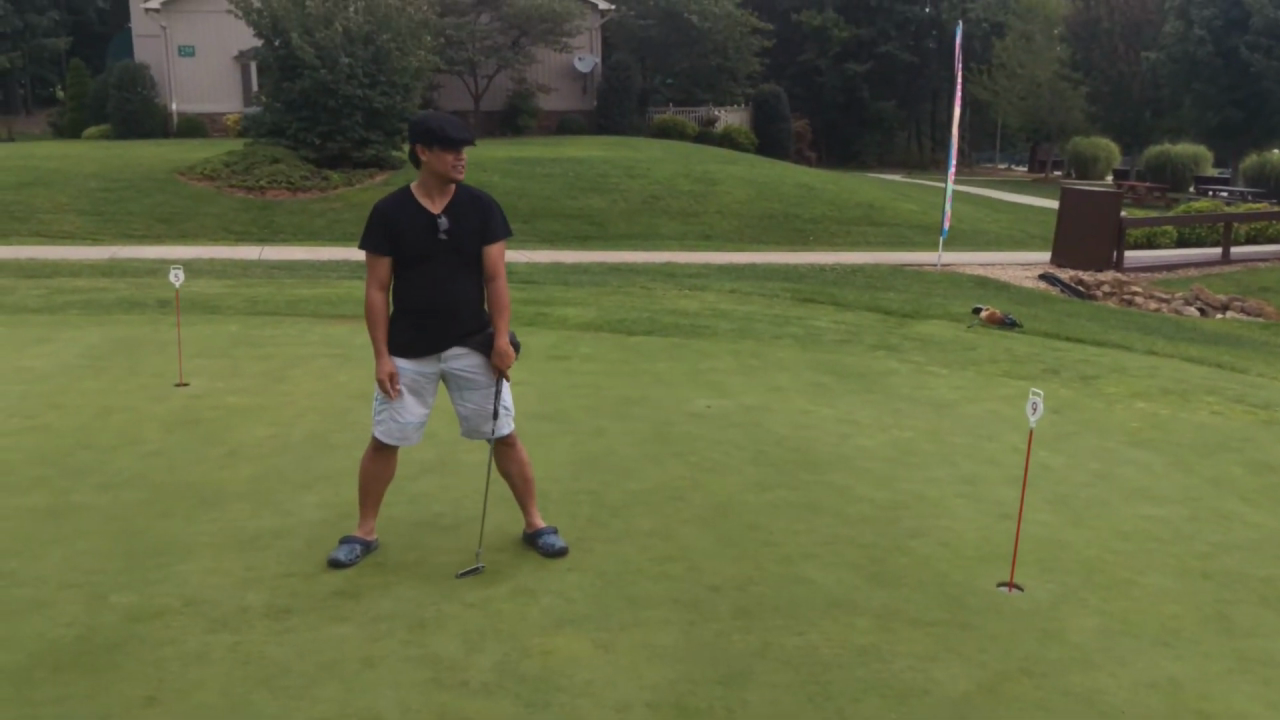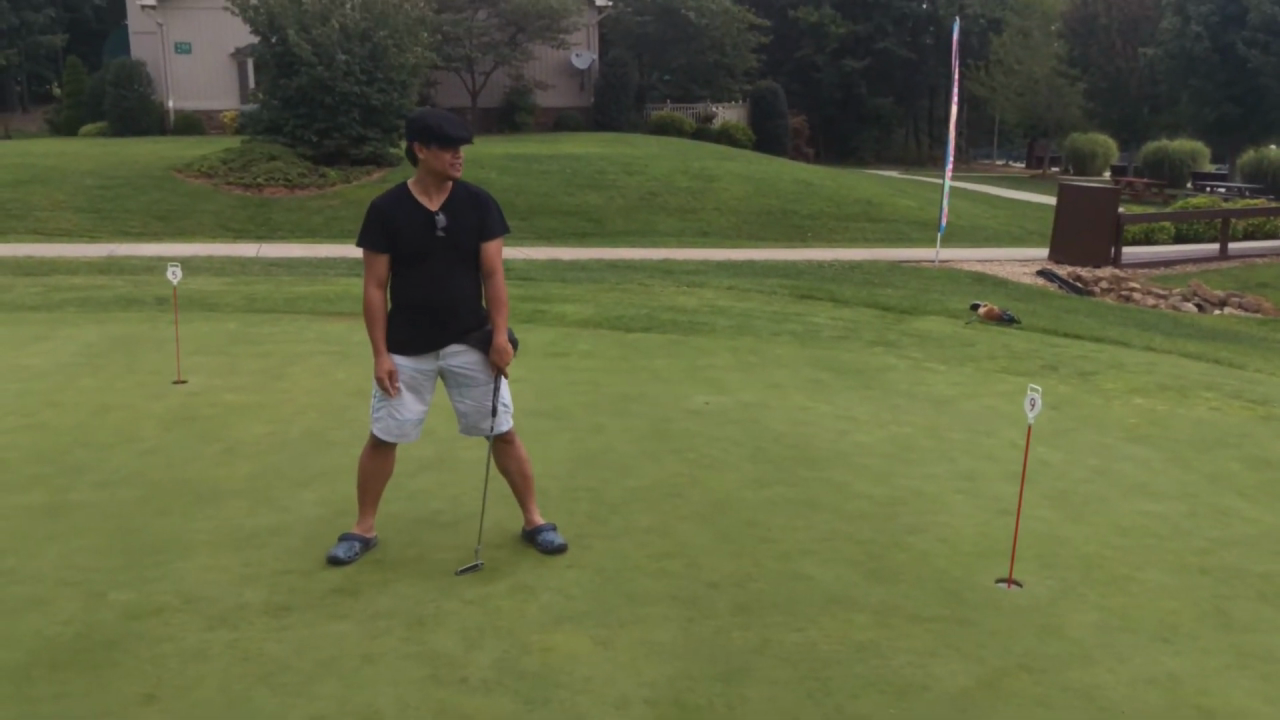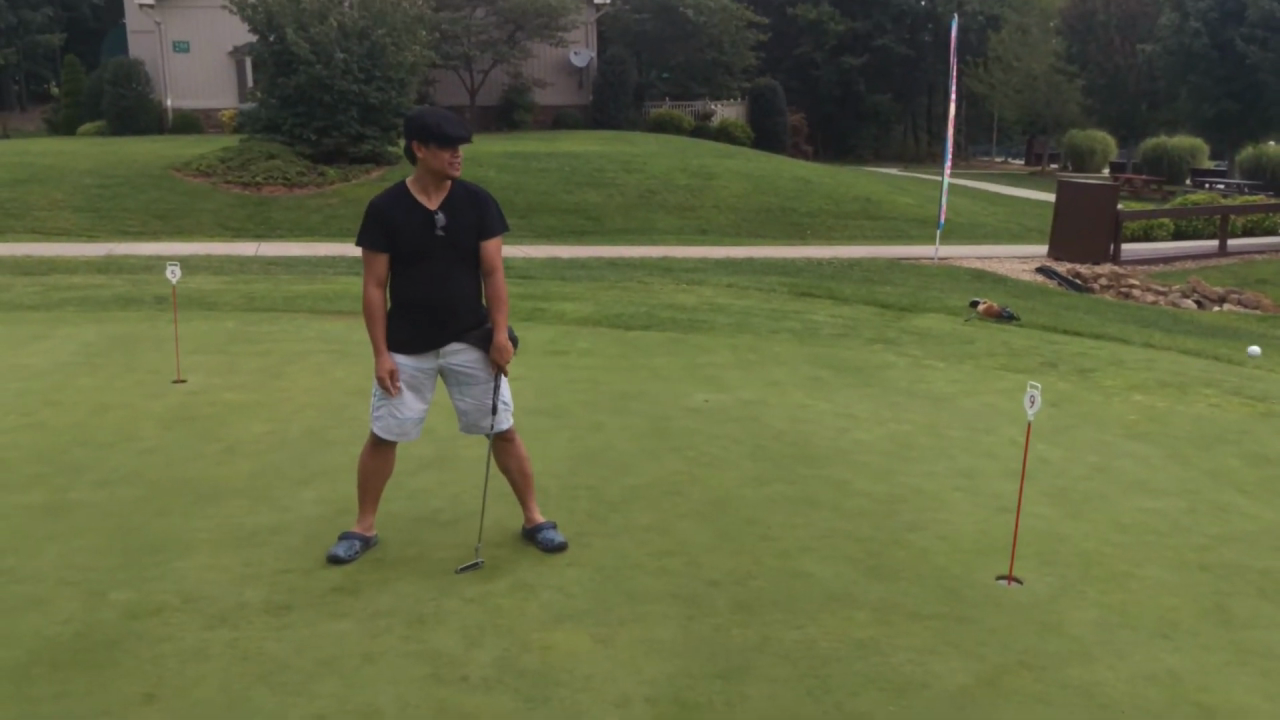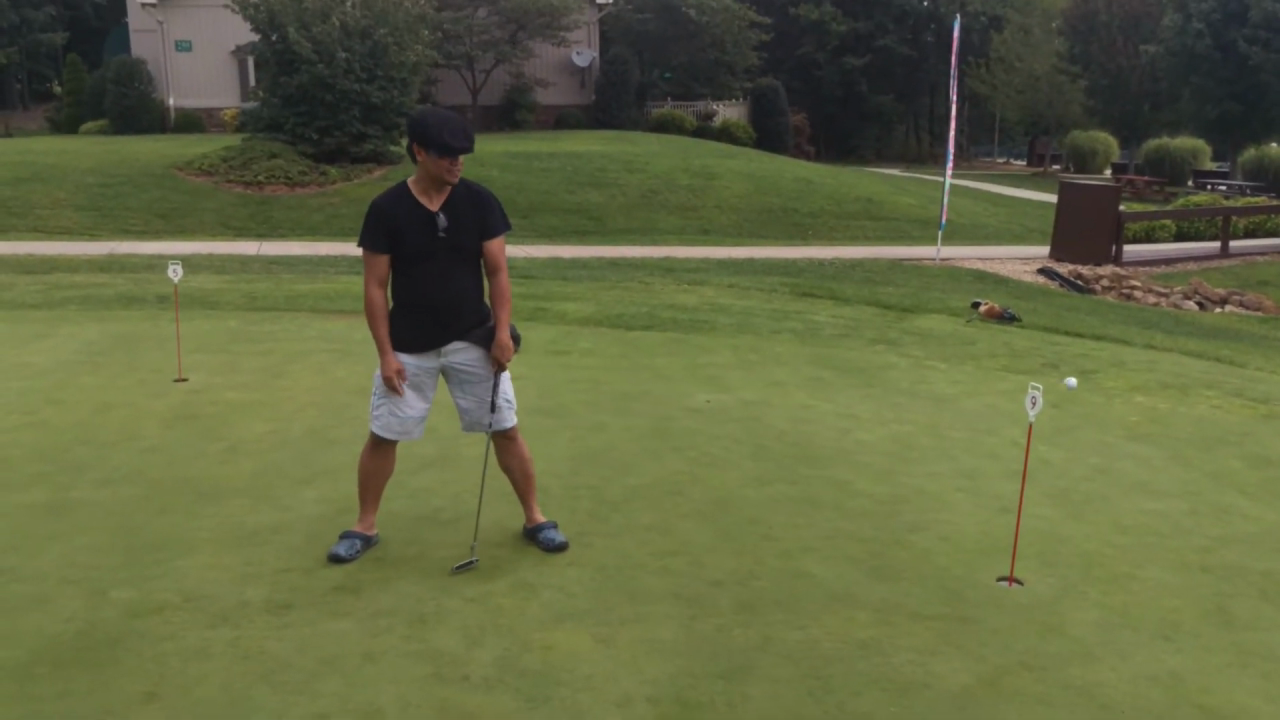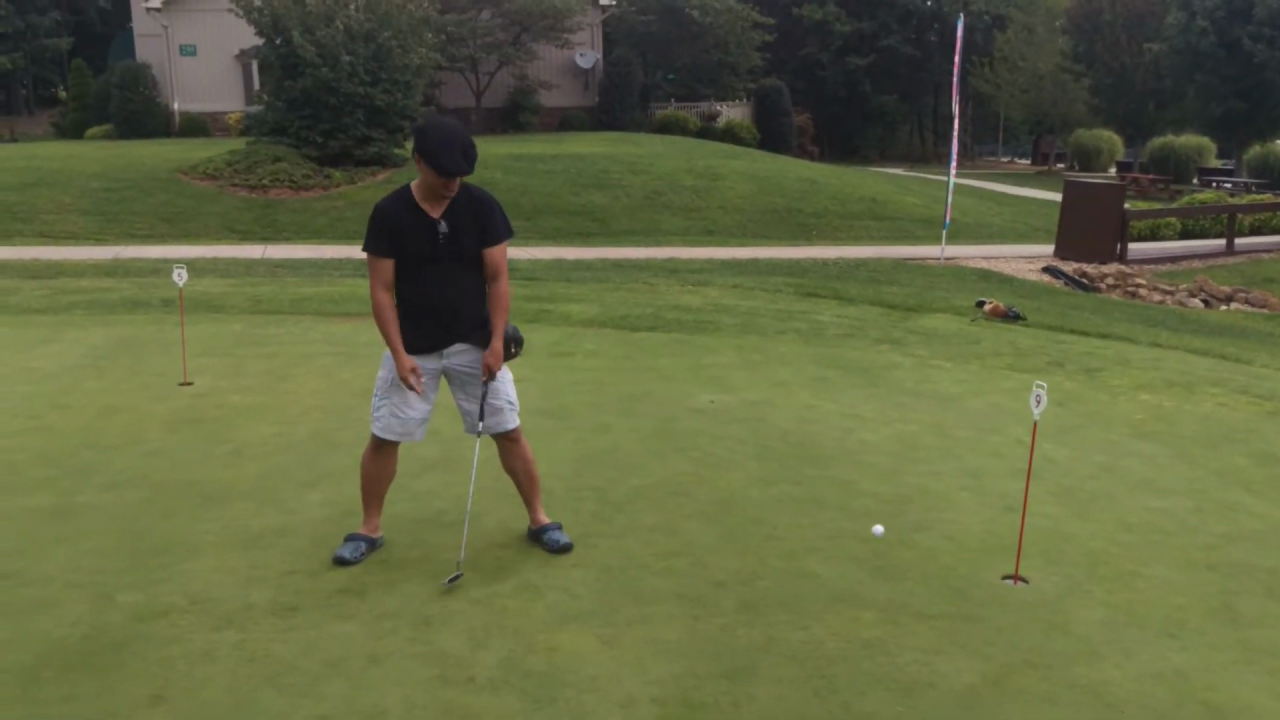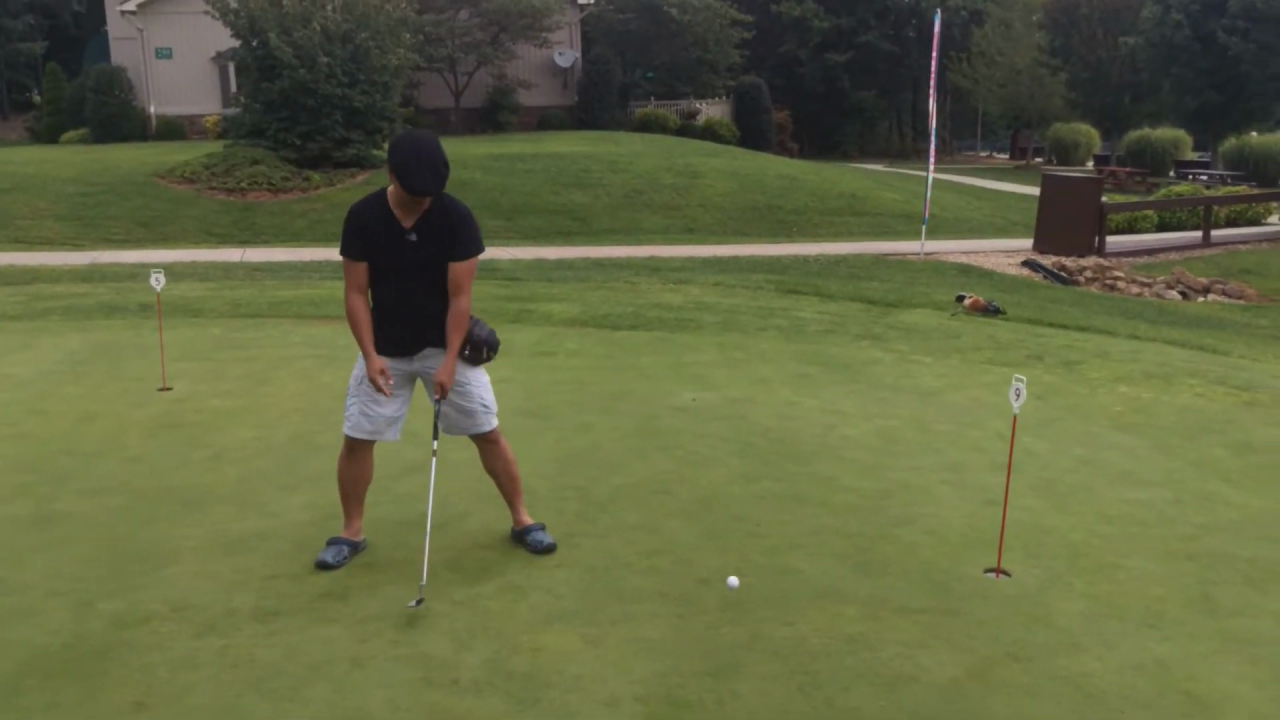
dt=0.2s
person 1, frame 1
left shoulder: (481, 207)
right shoulder: (389, 212)
left elbow: (495, 278)
right elbow: (377, 290)
left wrist: (501, 338)
right wrist: (382, 355)
left hip: (472, 345)
right hip: (408, 351)
left knee: (504, 435)
right knee: (385, 440)
left ankle: (534, 523)
right ankle: (364, 532)
person 1, frame 2
left shoulder: (478, 203)
right shoulder: (386, 209)
left elbow: (493, 275)
right elbow: (375, 287)
left wrist: (500, 335)
right wrist: (380, 353)
left hip: (469, 342)
right hip: (406, 349)
left knee: (503, 432)
right knee: (382, 438)
left ankle: (533, 520)
right ankle: (363, 529)
person 1, frame 3
left shoulder: (478, 202)
right shoulder: (385, 208)
left elbow: (493, 273)
right elbow: (374, 286)
left wrist: (500, 333)
right wrist: (380, 352)
left hip: (470, 340)
right hip: (407, 348)
left knee: (503, 430)
right knee: (382, 436)
left ankle: (533, 518)
right ankle: (363, 528)
person 1, frame 4
left shoulder: (480, 201)
right shoulder: (386, 209)
left elbow: (497, 271)
right elbow: (375, 287)
left wrist: (502, 330)
right wrist: (386, 353)
left hip: (472, 340)
right hip: (409, 346)
left knee: (506, 430)
right knee: (383, 436)
left ankle: (534, 518)
right ankle: (365, 527)
person 1, frame 5
left shoulder: (482, 206)
right shoulder: (389, 212)
left elbow: (497, 279)
right elbow: (381, 290)
left wrist: (497, 341)
right wrist: (399, 354)
left hip: (473, 342)
right hip: (413, 348)
left knee: (509, 431)
right knee: (383, 438)
left ankle: (539, 519)
right ankle: (370, 529)
person 1, frame 6
left shoulder: (455, 217)
right shoulder: (363, 217)
left elbow: (460, 296)
right elbow: (356, 293)
left wrist: (450, 360)
right wrist: (370, 356)
left hip: (444, 345)
right hip: (386, 348)
left knee: (487, 432)
right knee: (357, 438)
left ankle: (521, 520)
right ankle: (352, 532)
